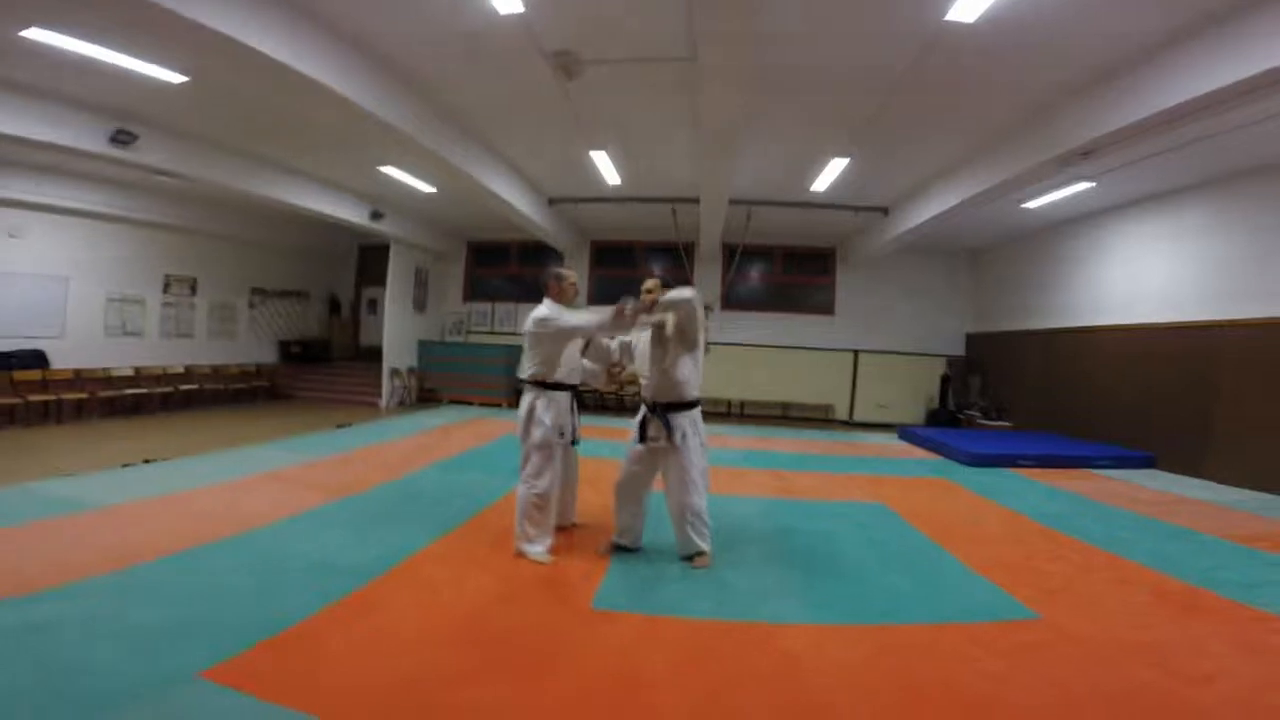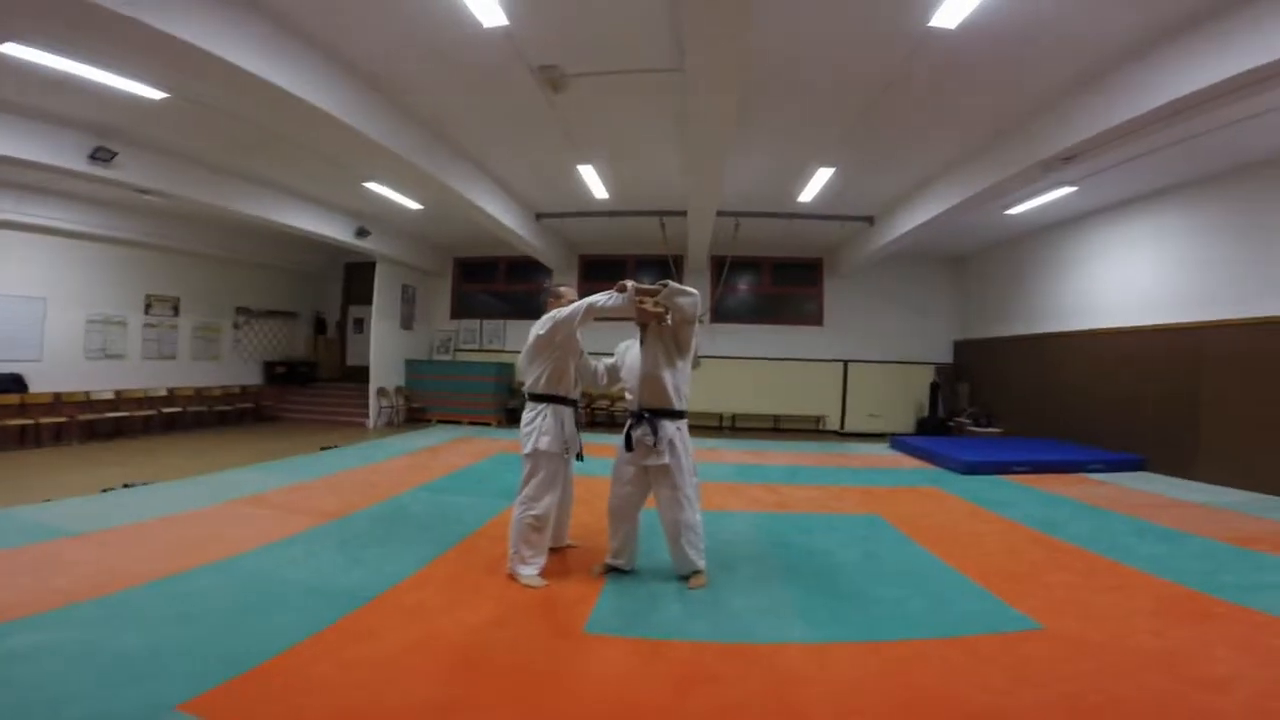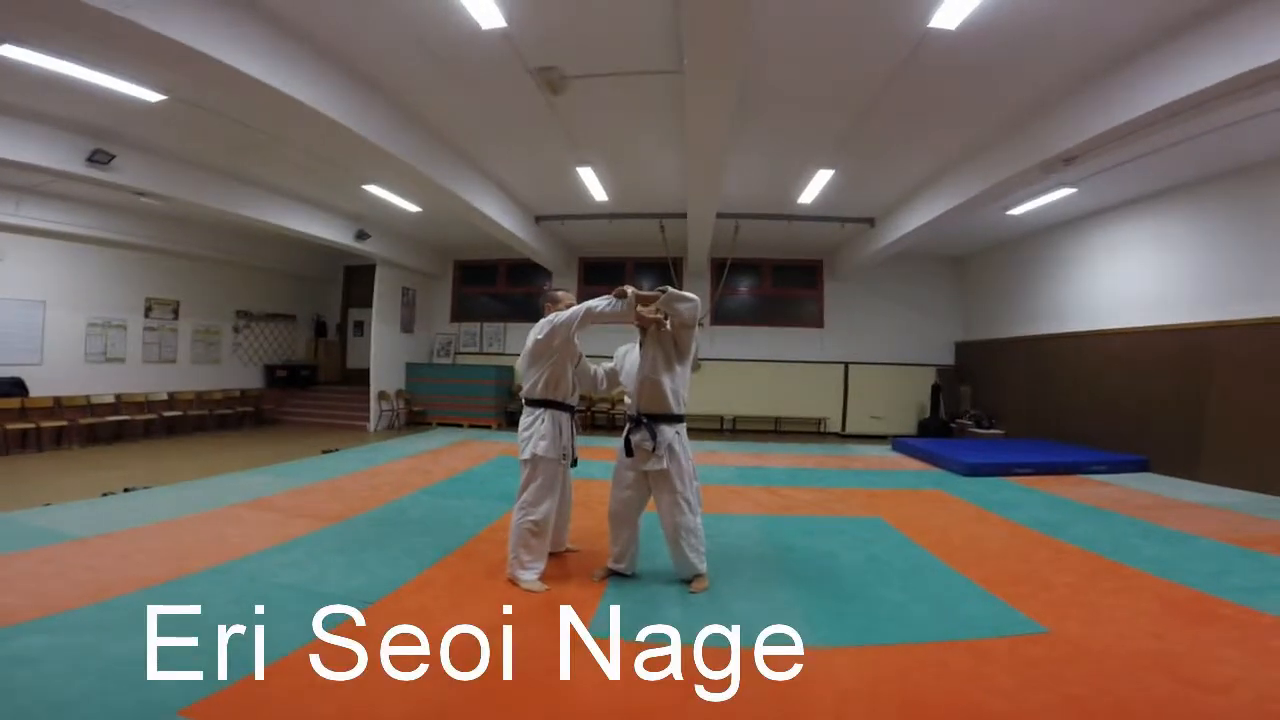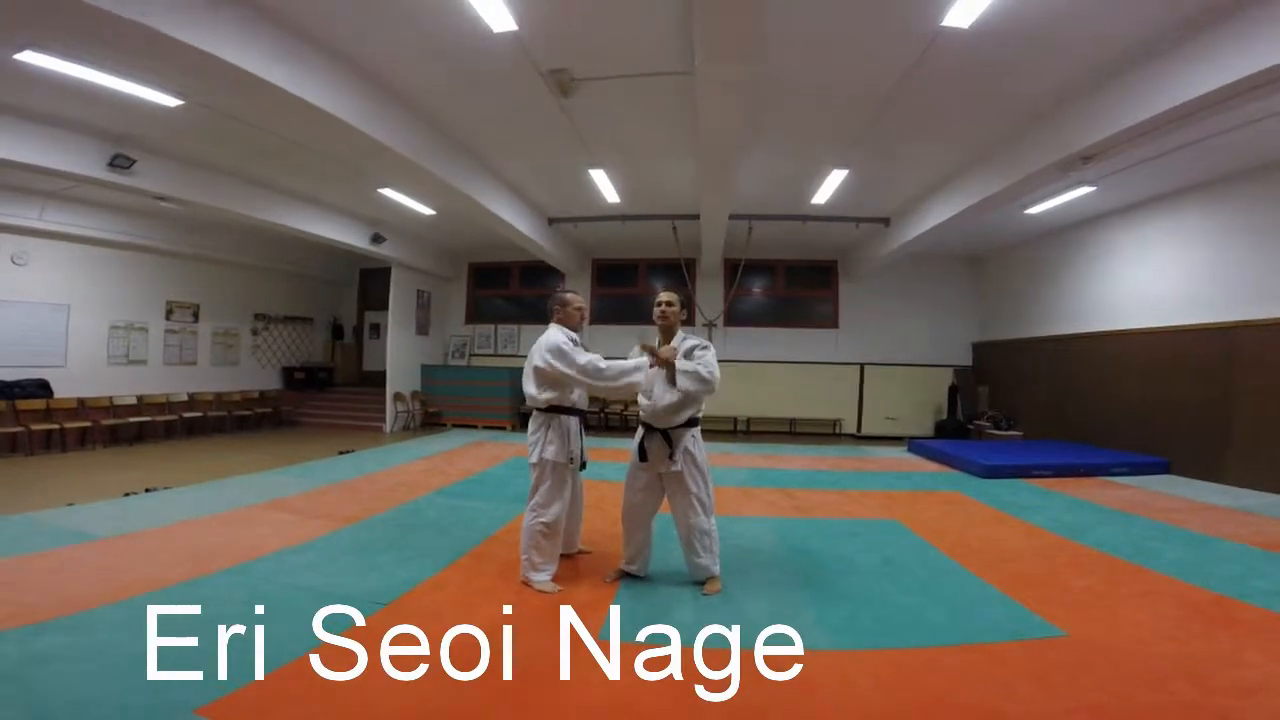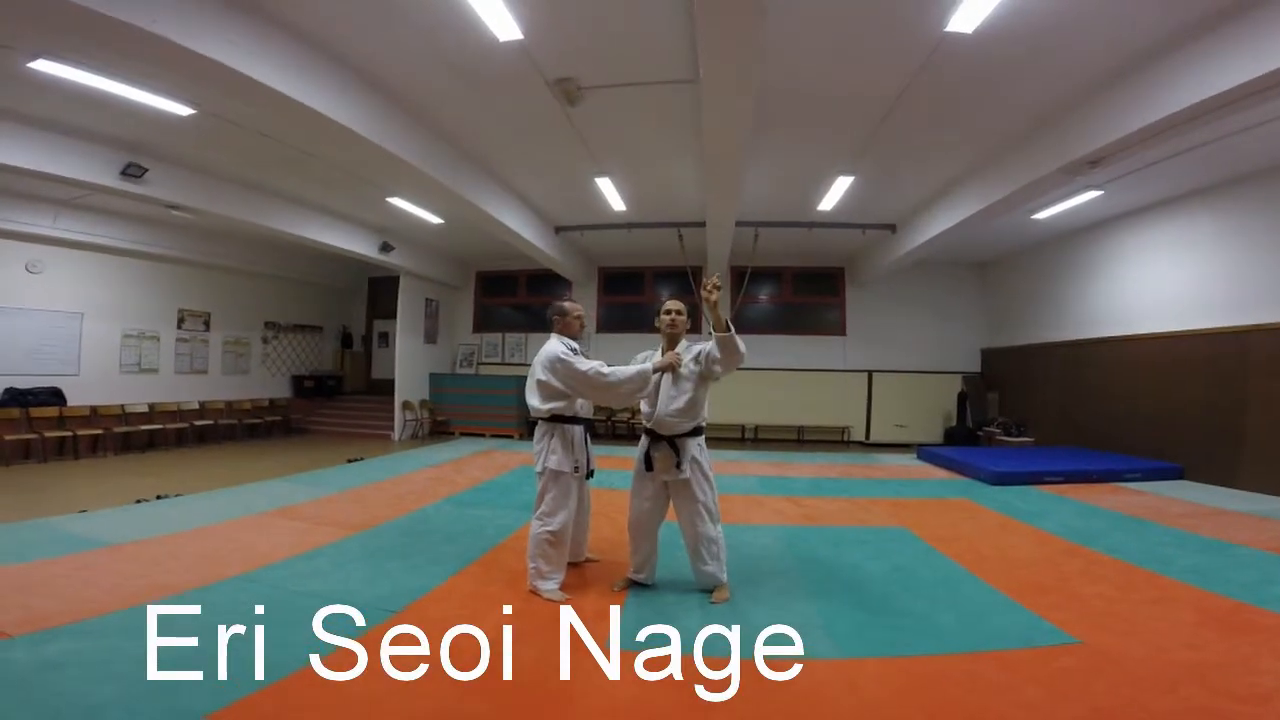
dt=0.5s
person 1, frame 1
left shoulder: (685, 325)
right shoulder: (641, 334)
left elbow: (687, 299)
right elbow: (616, 352)
left wrist: (649, 308)
left hip: (681, 420)
right hip: (649, 418)
left knee: (685, 488)
right knee: (630, 482)
left ankle: (697, 547)
right ankle: (626, 538)
person 1, frame 2
left shoulder: (675, 336)
right shoulder: (626, 349)
left elbow: (689, 300)
right elbow: (601, 375)
left wrist: (641, 288)
left hip: (668, 433)
right hip: (635, 432)
left knee: (679, 505)
right knee: (621, 503)
left ankle: (693, 567)
right ankle: (620, 559)
person 1, frame 3
left shoulder: (675, 339)
right shoulder: (626, 353)
left elbow: (690, 305)
right elbow: (600, 380)
left wrist: (646, 297)
right wrist: (576, 359)
left hip: (667, 437)
right hip: (634, 436)
left knee: (680, 508)
right knee: (622, 507)
left ankle: (695, 569)
right ankle: (620, 563)
person 1, frame 4
left shoulder: (697, 348)
right shoulder: (644, 352)
left elbow: (709, 381)
left wrist: (670, 362)
left hip: (682, 441)
right hip: (648, 440)
left knee: (694, 511)
right knee: (636, 509)
left ankle: (708, 572)
right ankle: (633, 565)
person 1, frame 5
left shoulder: (701, 355)
right shoulder: (643, 360)
left elbow: (732, 355)
left wrist: (714, 312)
left hip: (688, 449)
right hip: (651, 448)
left knee: (700, 520)
right knee: (641, 518)
left ankle: (716, 580)
right ankle: (640, 573)
person 2, frame 1
left shoulder: (561, 317)
right shoulder: (544, 317)
left elbow: (574, 361)
right elbow: (581, 324)
left wrist: (604, 372)
right wrist: (617, 319)
left hip: (562, 403)
right hip: (543, 405)
left knee: (565, 467)
right knee: (539, 474)
left ankle: (561, 518)
right ankle: (530, 542)
person 2, frame 2
left shoulder: (560, 335)
right shoulder: (548, 325)
left elbow: (585, 371)
right elbow: (588, 308)
right wrist: (628, 300)
left hip: (558, 418)
right hip: (545, 419)
left knee: (560, 488)
right knee: (538, 494)
left ankle: (554, 539)
right ankle: (523, 564)
person 2, frame 3
left shoulder: (557, 338)
right shoulder: (547, 329)
right elbow: (586, 312)
right wrist: (626, 305)
left hip: (556, 422)
right hip: (543, 425)
left knee: (558, 492)
right knee: (536, 498)
left ankle: (554, 543)
right ankle: (523, 570)
person 2, frame 4
left shoulder: (564, 341)
right shoulder: (554, 343)
left elbow: (585, 377)
right elbow: (596, 371)
right wrist: (647, 363)
left hip: (566, 427)
right hip: (552, 428)
left knee: (570, 493)
right knee: (547, 502)
left ankle: (567, 545)
right ankle: (535, 571)
person 2, frame 5
left shoulder: (566, 351)
right shoulder: (556, 354)
left elbow: (588, 385)
right elbow: (602, 379)
right wrist: (655, 367)
left hip: (571, 436)
right hip: (558, 439)
left knee: (577, 502)
right knee: (554, 511)
left ankle: (573, 553)
right ankle: (543, 579)
